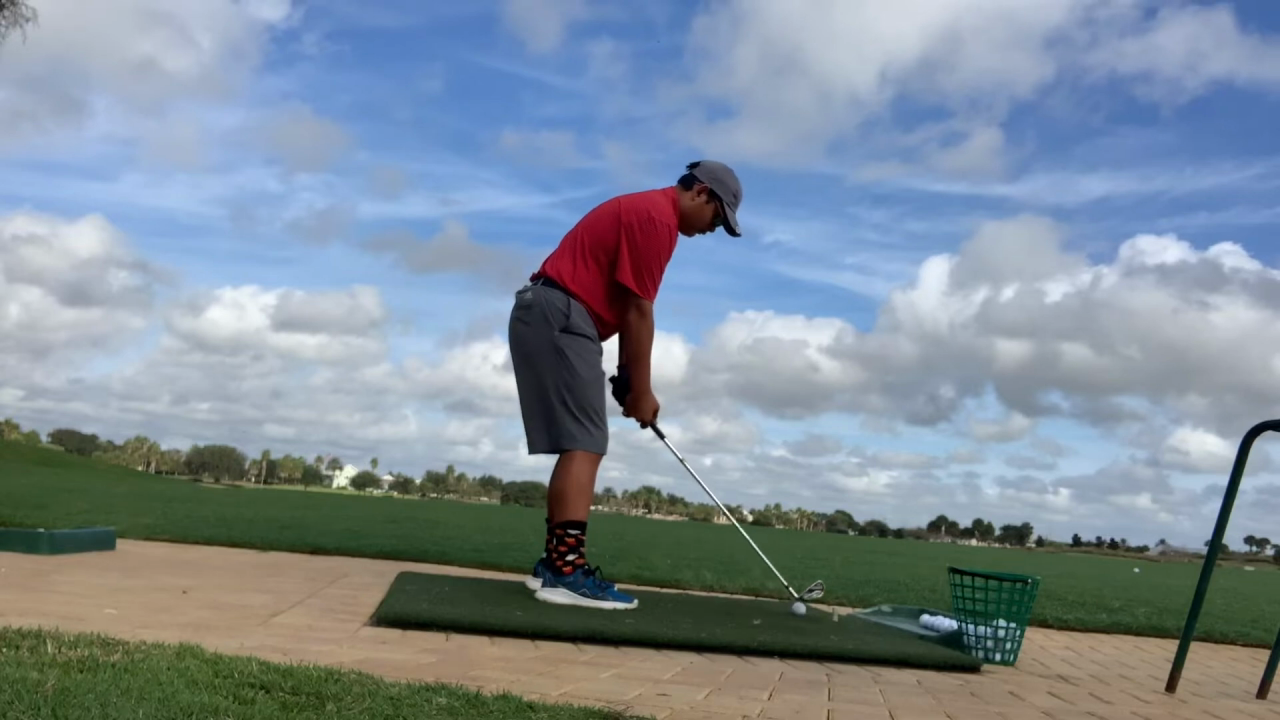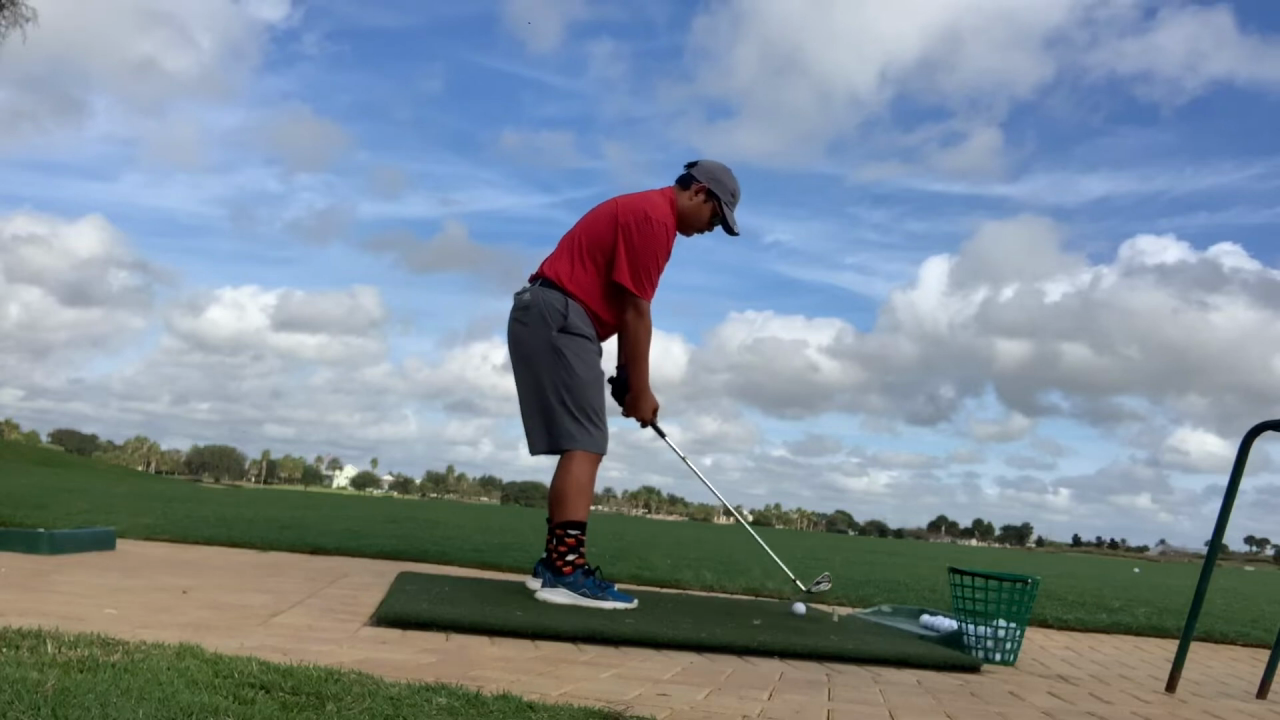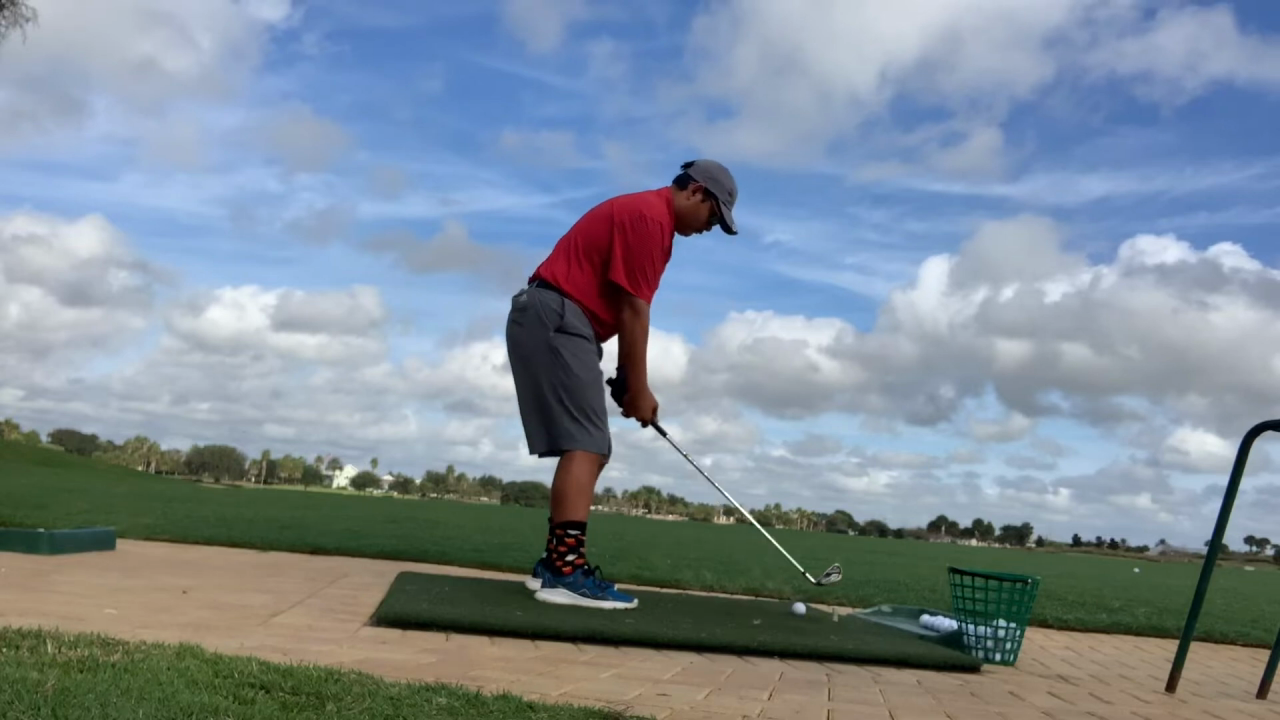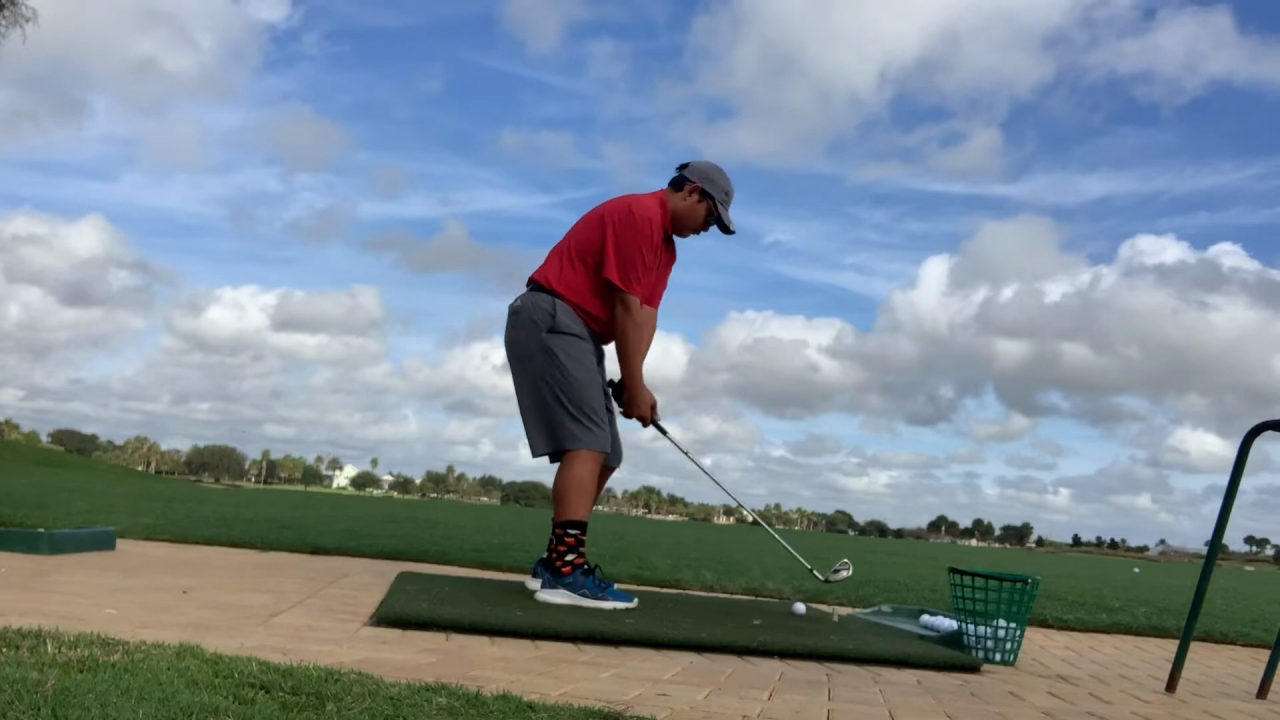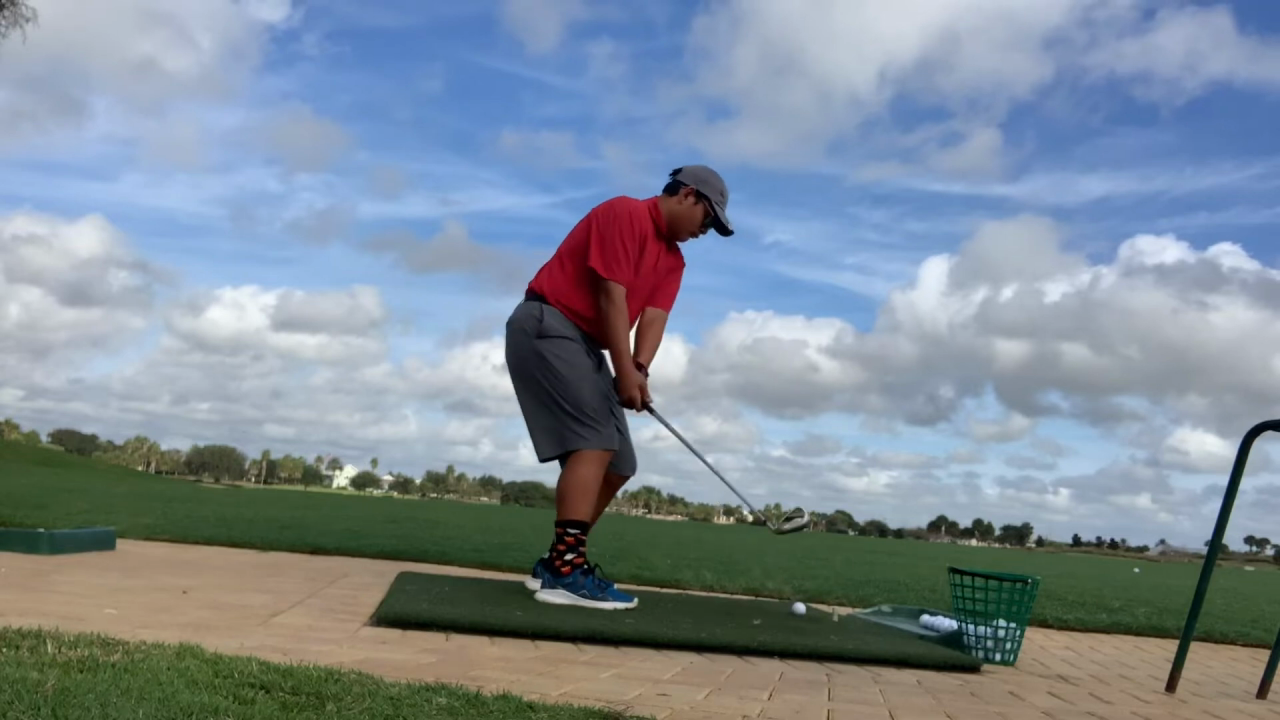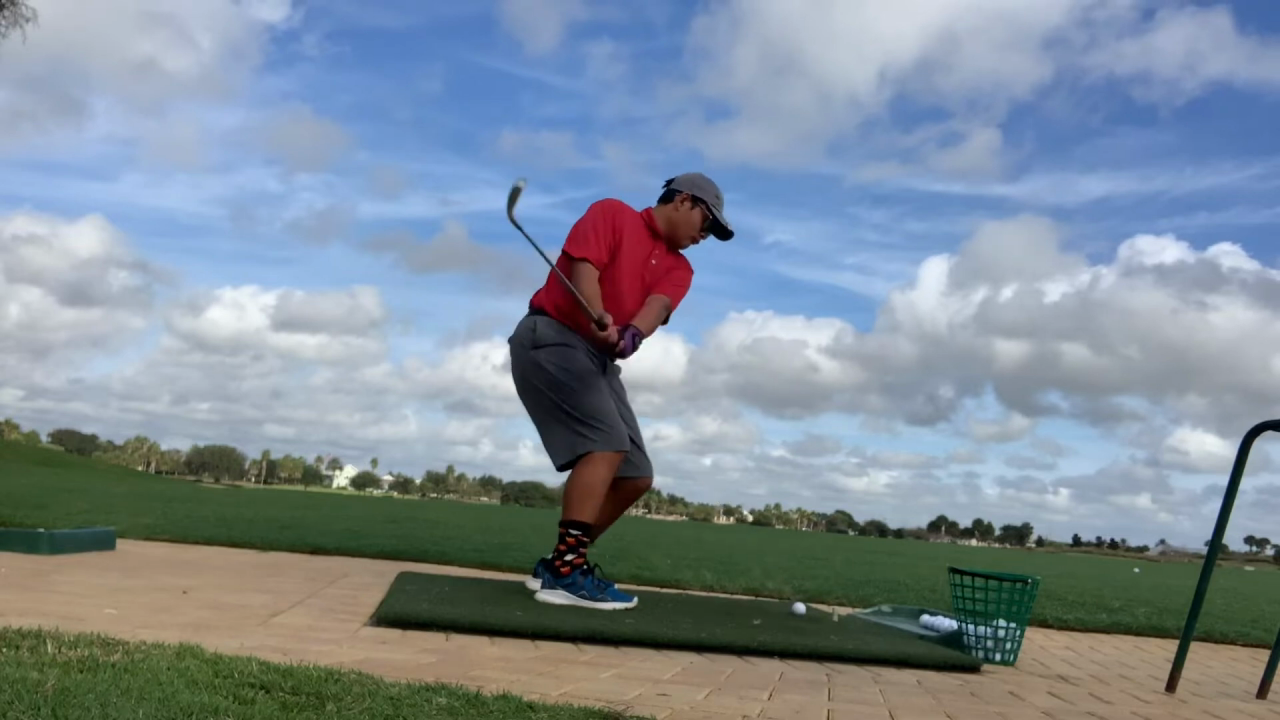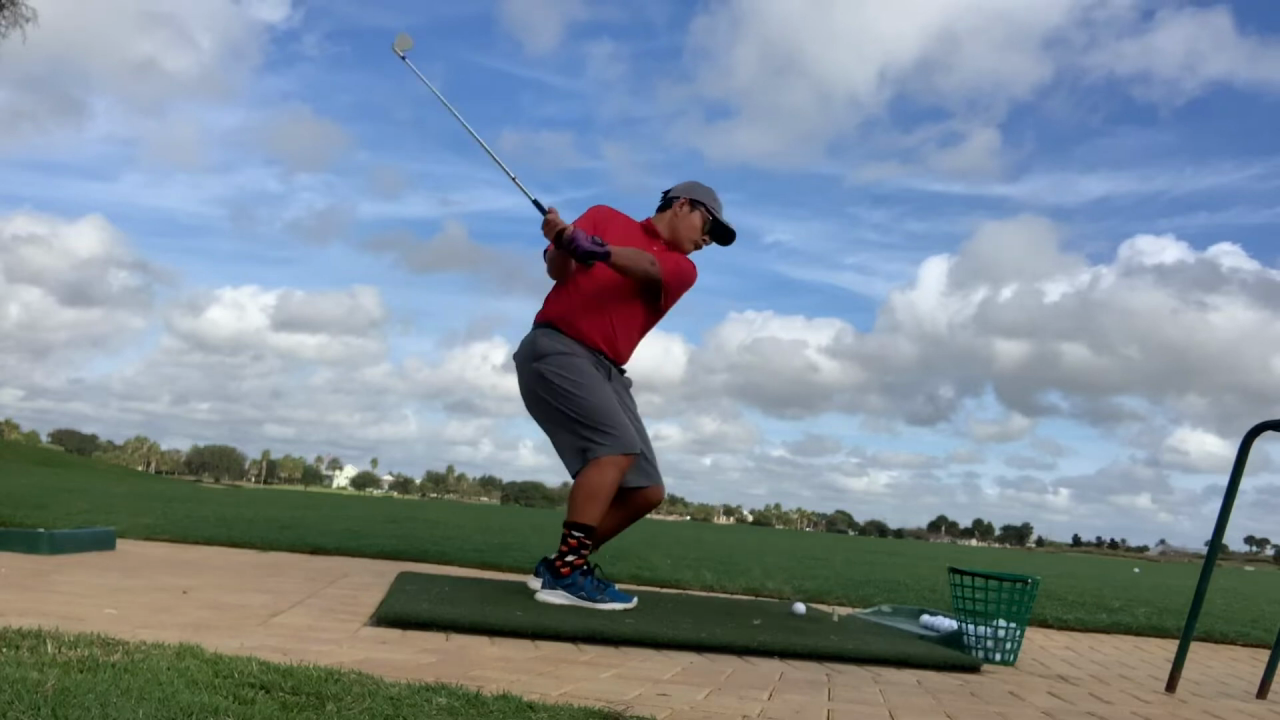
dt=0.1s
person 1, frame 1
left shoulder: (649, 214)
right shoulder: (656, 217)
left elbow: (630, 307)
right elbow: (638, 311)
left wrist: (627, 374)
right wrist: (642, 389)
left hip: (551, 318)
right hip: (558, 316)
left knee: (579, 444)
right knee: (584, 444)
left ankle: (555, 562)
right ankle: (566, 571)
person 1, frame 2
left shoulder: (649, 215)
right shoulder: (652, 217)
left elbow: (630, 308)
right elbow: (635, 311)
left wrist: (626, 375)
right wrist: (641, 389)
left hip: (551, 320)
right hip: (557, 317)
left knee: (579, 444)
right knee: (584, 443)
left ankle: (555, 562)
right ankle: (567, 571)
person 1, frame 3
left shoulder: (662, 235)
right shoulder: (646, 213)
left elbow: (638, 307)
right elbow: (631, 308)
left wrist: (631, 379)
right wrist: (638, 387)
left hip: (568, 328)
right hip: (553, 318)
left knee: (589, 449)
right knee: (585, 445)
left ankle: (556, 562)
right ankle: (566, 571)
person 1, frame 4
left shoulder: (665, 244)
right shoulder: (638, 214)
left elbow: (645, 312)
right elbow: (625, 306)
left wrist: (630, 377)
right wrist: (635, 386)
left hip: (570, 332)
right hip: (550, 321)
left knee: (604, 456)
right knee: (588, 444)
left ankle: (556, 563)
right ankle: (566, 571)
person 1, frame 5
left shoulder: (672, 260)
right shoulder: (623, 212)
left elbow: (655, 316)
right elbow: (611, 292)
left wrist: (640, 369)
right wrist: (623, 367)
left hip: (585, 347)
right hip: (546, 329)
left knee: (618, 464)
right knee: (596, 443)
left ankle: (557, 564)
right ankle: (565, 570)
person 1, frame 6
left shoulder: (678, 267)
right shoulder: (611, 214)
left elbow: (655, 308)
right elbow: (582, 268)
left wrist: (631, 336)
right wrist: (599, 319)
left hip: (593, 357)
right hip: (550, 339)
left knee: (636, 476)
right knee: (607, 446)
left ankle: (559, 565)
right ankle: (566, 571)
person 1, frame 7
left shoulder: (681, 270)
right shoulder: (605, 219)
left elbow: (645, 267)
right elbow: (558, 266)
left wrist: (598, 249)
right wrist: (560, 235)
left hip: (605, 371)
right hip: (554, 352)
left knee: (647, 491)
right knee: (618, 449)
left ankle: (563, 565)
right ankle: (567, 574)
